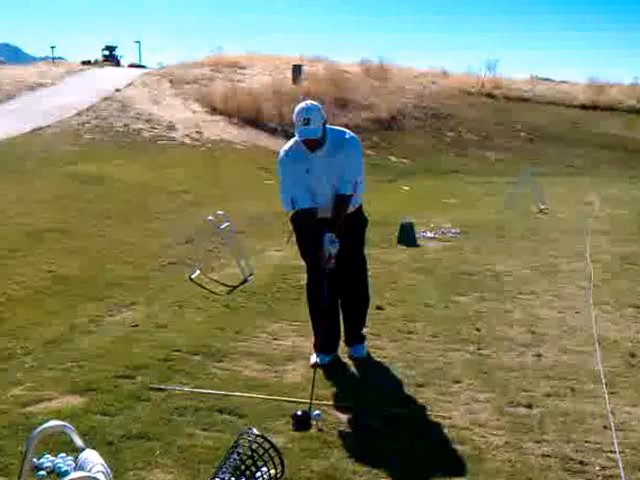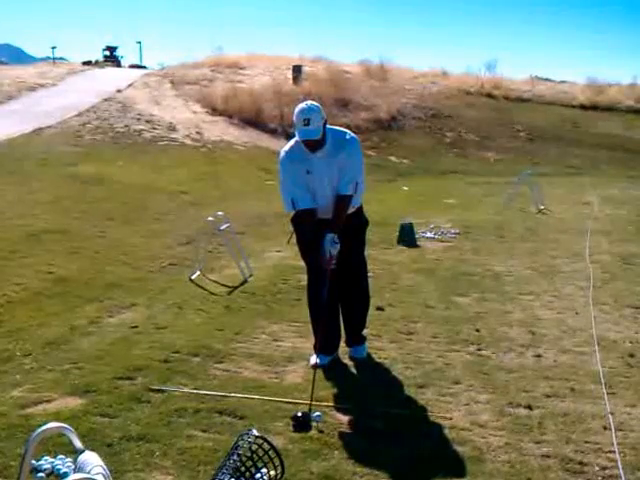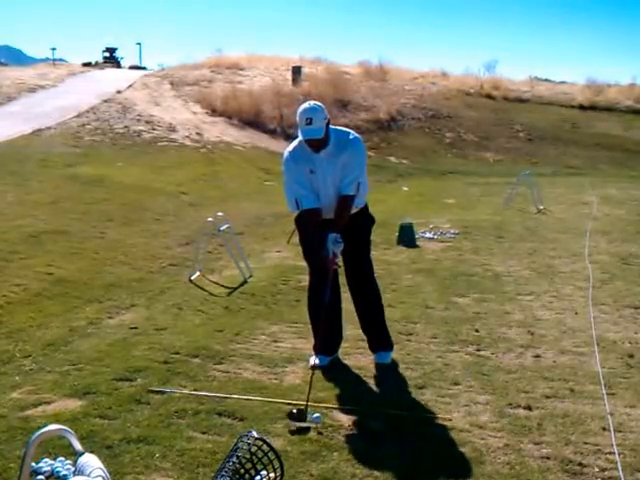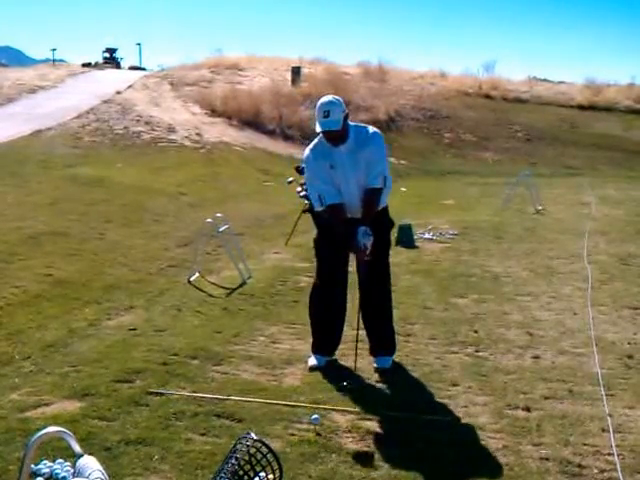
dt=0.5s
person 1, frame 1
left shoulder: (348, 143)
right shoulder: (288, 156)
left elbow: (345, 193)
right elbow: (302, 205)
left wrist: (333, 234)
right wrist: (319, 241)
left hip: (348, 218)
right hip: (310, 221)
left knee: (353, 279)
right knee: (318, 282)
left ankle: (355, 338)
right ankle: (325, 345)
person 1, frame 2
left shoulder: (348, 143)
right shoulder: (288, 156)
left elbow: (346, 193)
right elbow: (302, 206)
left wrist: (334, 234)
right wrist: (319, 244)
left hip: (348, 219)
right hip: (310, 222)
left knee: (353, 280)
right knee: (319, 283)
left ankle: (355, 338)
right ankle: (325, 346)
person 1, frame 3
left shoulder: (352, 143)
right shoulder: (292, 157)
left elbow: (348, 193)
right elbow: (306, 206)
left wrist: (336, 234)
right wrist: (322, 243)
left hip: (353, 218)
right hip: (315, 222)
left knee: (362, 280)
right knee: (320, 284)
left ankle: (381, 344)
right ankle: (325, 348)
person 1, frame 4
left shoulder: (372, 139)
right shoulder: (313, 155)
left elbow: (375, 187)
right elbow: (328, 202)
left wrist: (366, 228)
right wrist: (351, 237)
left hip: (373, 219)
right hip: (332, 223)
left knee: (376, 285)
right knee: (326, 285)
left ankle: (383, 349)
right ankle: (323, 349)
